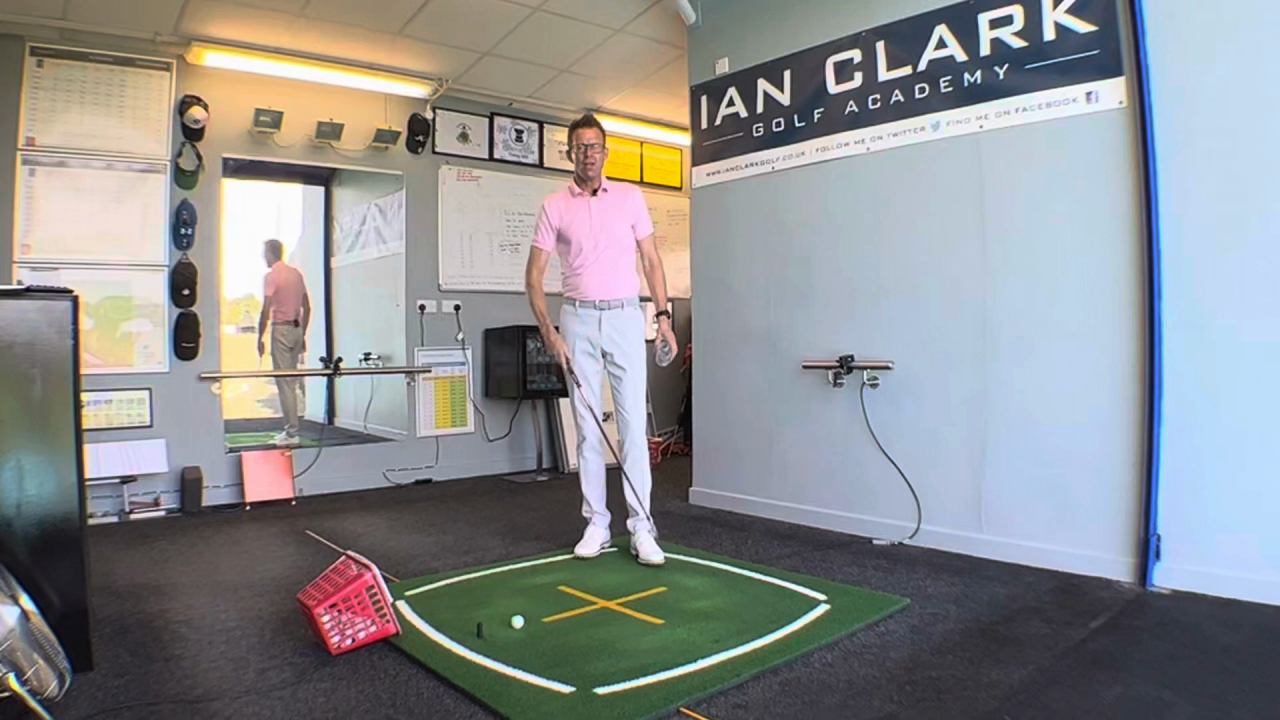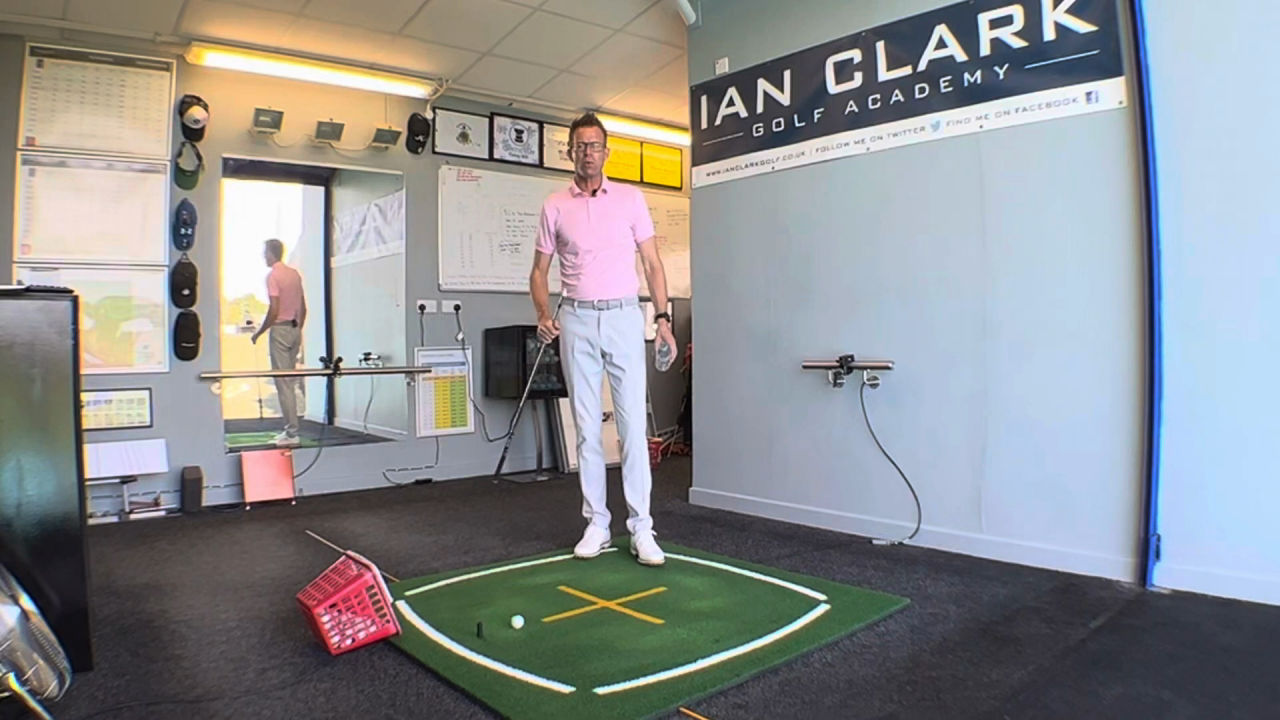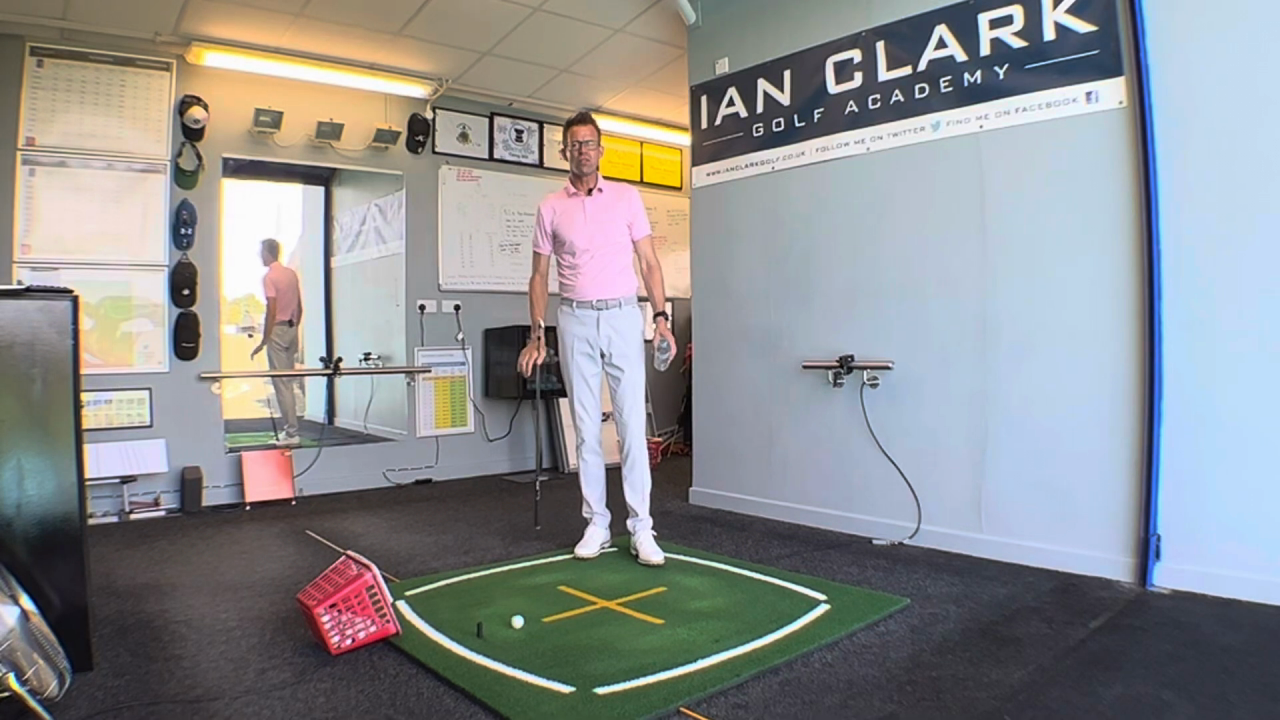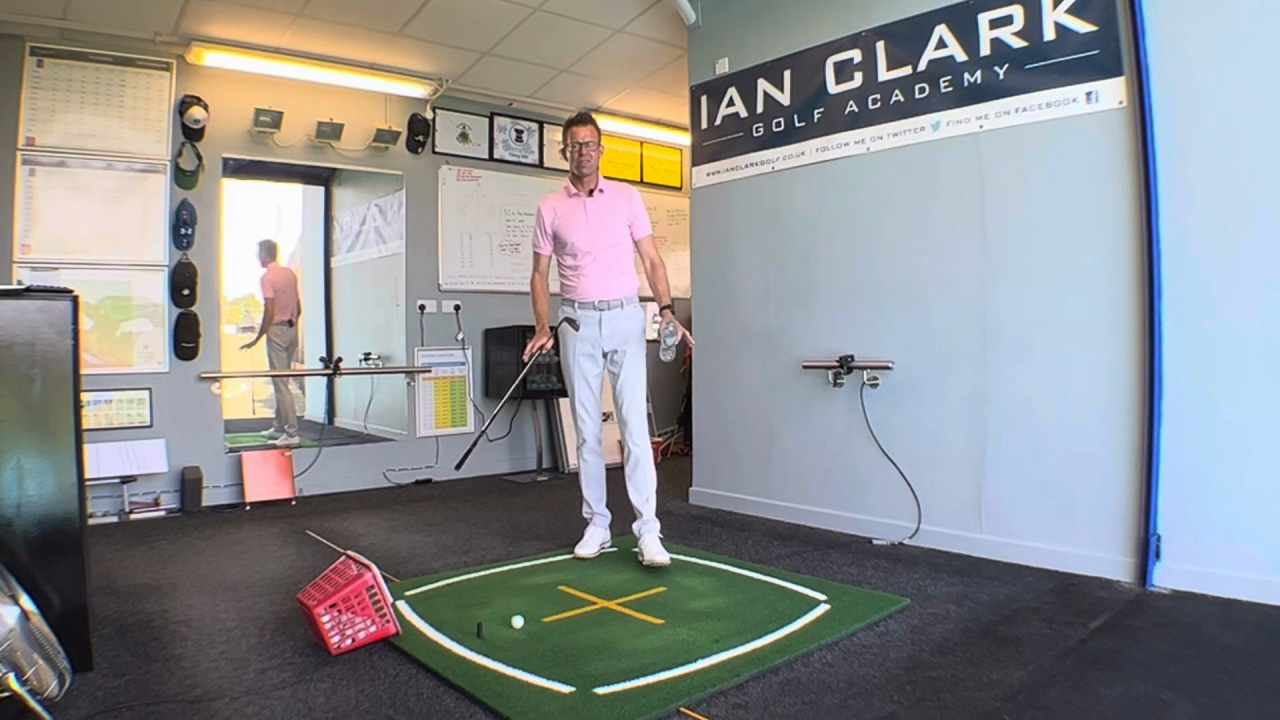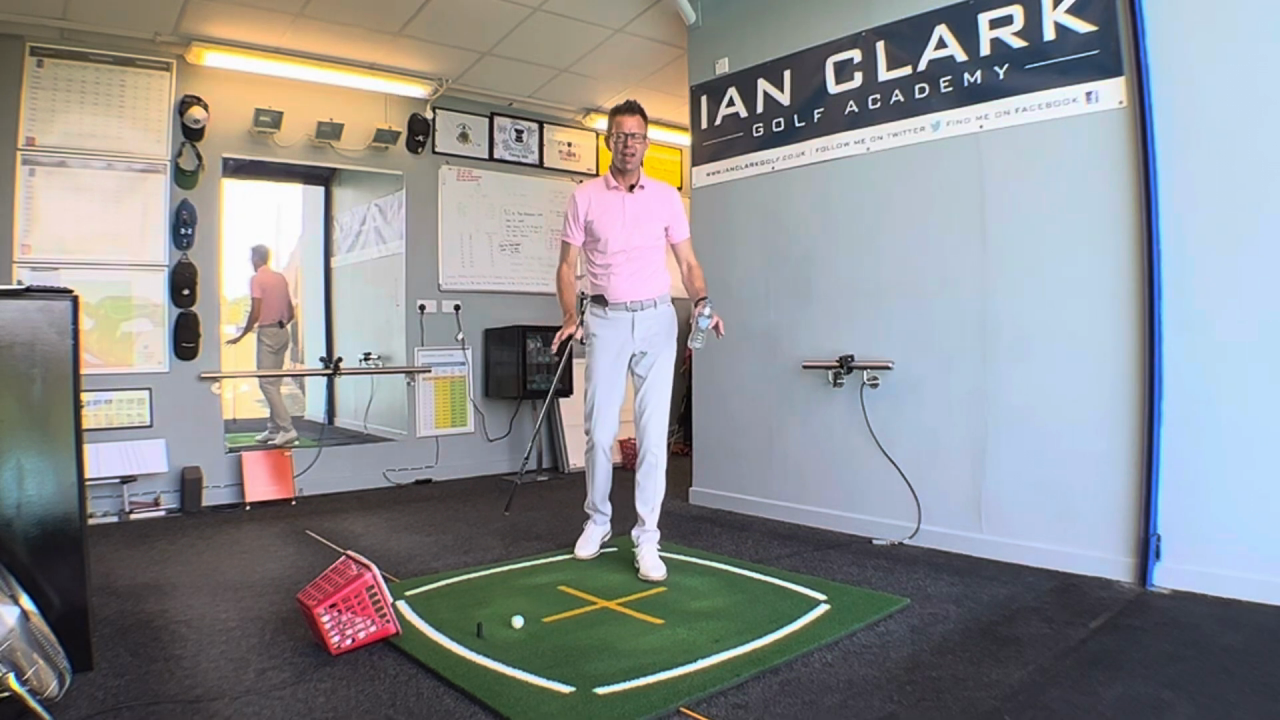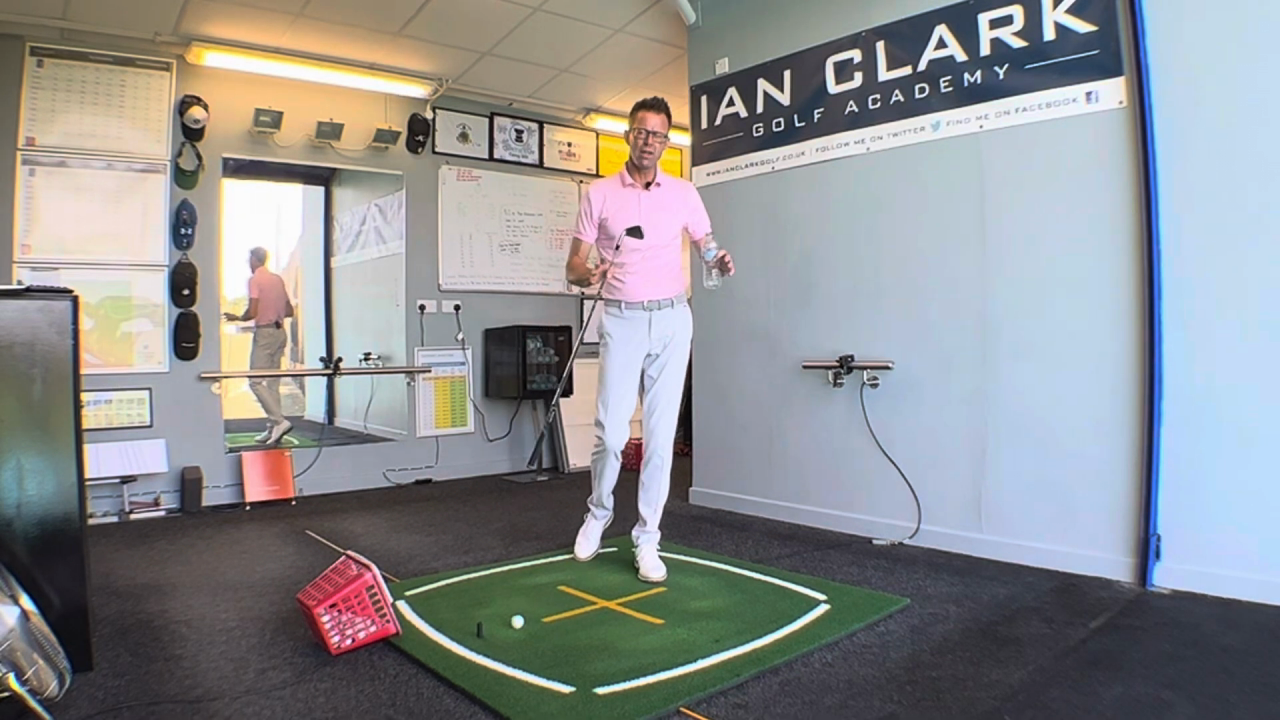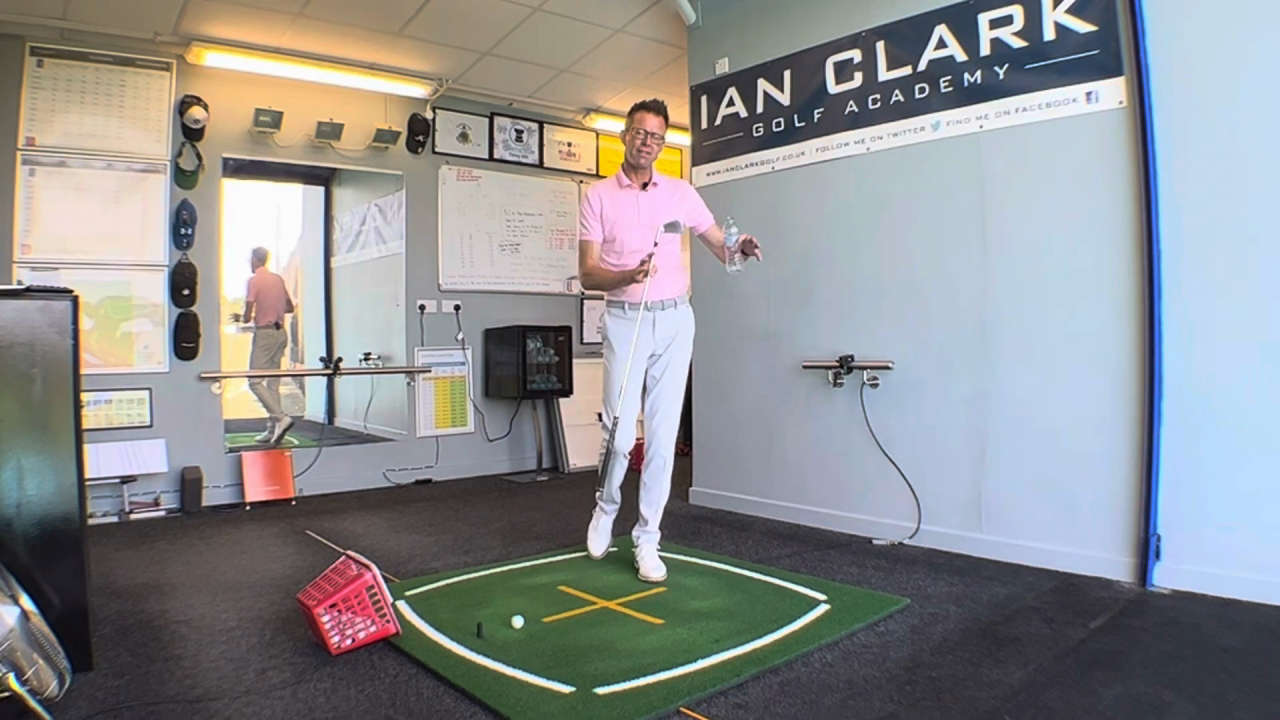
dt=0.7s
person 1, frame 1
left shoulder: (630, 197)
right shoulder: (553, 206)
left elbow: (651, 260)
right elbow: (535, 274)
left wrist: (663, 314)
right wrist: (547, 330)
left hip: (625, 316)
right hip: (578, 320)
left knee: (633, 422)
right knee: (587, 426)
left ankle: (641, 526)
right ankle: (596, 523)
person 1, frame 2
left shoulder: (630, 198)
right shoulder: (554, 207)
left elbow: (652, 262)
right elbow: (539, 271)
left wrist: (663, 317)
right wrist: (543, 313)
left hip: (624, 316)
right hip: (576, 321)
left knee: (633, 422)
right knee: (586, 426)
left ankle: (640, 527)
right ankle: (597, 523)
person 1, frame 3
left shoulder: (627, 197)
right shoulder: (550, 207)
left elbow: (649, 262)
right elbow: (539, 275)
left wrist: (661, 316)
right wrist: (536, 334)
left hip: (623, 317)
right hip: (576, 321)
left knee: (632, 424)
right knee: (586, 427)
left ankle: (641, 527)
right ankle: (596, 523)
person 1, frame 4
left shoulder: (627, 197)
right shoulder: (550, 208)
left elbow: (652, 260)
right elbow: (540, 274)
left wrist: (667, 310)
right wrist: (543, 326)
left hip: (624, 318)
right hip: (577, 323)
left knee: (634, 424)
right knee: (587, 428)
left ankle: (647, 529)
right ankle: (597, 523)
person 1, frame 5
left shoulder: (666, 196)
right shoulder: (584, 196)
left elbow: (687, 262)
right elbow: (567, 266)
left wrist: (703, 304)
right wrist: (570, 316)
left hip: (656, 320)
right hip: (606, 321)
left knee: (653, 433)
right knee: (600, 430)
left ankle: (646, 540)
right ankle: (598, 519)
person 1, frame 6
left shoulder: (683, 193)
right shoulder: (598, 193)
left elbow: (709, 250)
right elbow: (574, 263)
left wrist: (721, 262)
right wrist: (587, 274)
left hip: (672, 320)
right hip: (621, 321)
left knee: (660, 437)
right knee: (610, 433)
left ankle: (646, 540)
right ankle: (598, 513)
person 1, frame 7
left shoulder: (682, 192)
right shoulder: (598, 195)
left elbow: (719, 244)
right elbow: (588, 274)
left wrist: (741, 247)
right wrist: (630, 274)
left hip: (674, 320)
right hip: (624, 320)
left knee: (662, 436)
right knee: (619, 433)
left ankle: (647, 540)
right ankle: (606, 508)
person 2, frame 1
left shoulder: (271, 275)
right shoulder: (296, 273)
left elbow: (266, 311)
right elbow: (307, 307)
left wrist: (260, 338)
left hip: (281, 330)
right hip: (296, 329)
left knee: (284, 383)
right knee: (291, 382)
left ankle: (292, 433)
right ankle: (291, 429)
person 2, frame 2
left shoulder: (273, 276)
right shoulder: (294, 274)
left elbow: (274, 311)
right elbow: (303, 309)
left wrist: (258, 333)
left hip: (280, 330)
right hip: (294, 330)
left knee: (283, 383)
right knee: (290, 382)
left ankle: (292, 433)
right ankle: (290, 429)
person 2, frame 3
left shoulder: (269, 276)
right shoulder: (291, 274)
left elbow: (271, 312)
left wrist: (263, 342)
left hip: (278, 331)
right hip: (292, 330)
left knee: (281, 384)
right knee: (288, 383)
left ankle: (292, 433)
right ankle: (289, 429)
person 2, frame 4
left shoulder: (268, 277)
right shoulder: (290, 274)
left elbow: (269, 313)
left wrist: (256, 339)
left hip: (277, 331)
right hip: (292, 329)
left knee: (281, 383)
right knee: (282, 382)
left ankle: (291, 433)
right ankle: (279, 427)
person 2, frame 5
left shoulder: (257, 279)
right shoulder: (281, 278)
left elbow: (255, 314)
right elbow: (291, 313)
left wrist: (241, 336)
left hip: (267, 333)
right hip: (283, 332)
left knee: (266, 383)
right knee: (274, 383)
left ankle: (287, 428)
right ankle: (274, 430)
person 2, frame 6
left shoulder: (255, 279)
right shoulder: (278, 279)
left elbow: (252, 312)
right elbow: (290, 311)
left wrist: (237, 317)
left hip: (264, 333)
right hip: (279, 332)
left knee: (256, 381)
right knee: (272, 382)
left ankle: (279, 421)
right ankle: (273, 429)
person 2, frame 7
left shoulder: (254, 280)
right shoulder: (278, 279)
left elbow: (248, 317)
right elbow: (289, 307)
left wrist: (241, 318)
left hip: (264, 334)
right hip: (279, 332)
left knee: (255, 381)
right knee: (272, 382)
left ankle: (281, 418)
right ankle: (273, 429)
